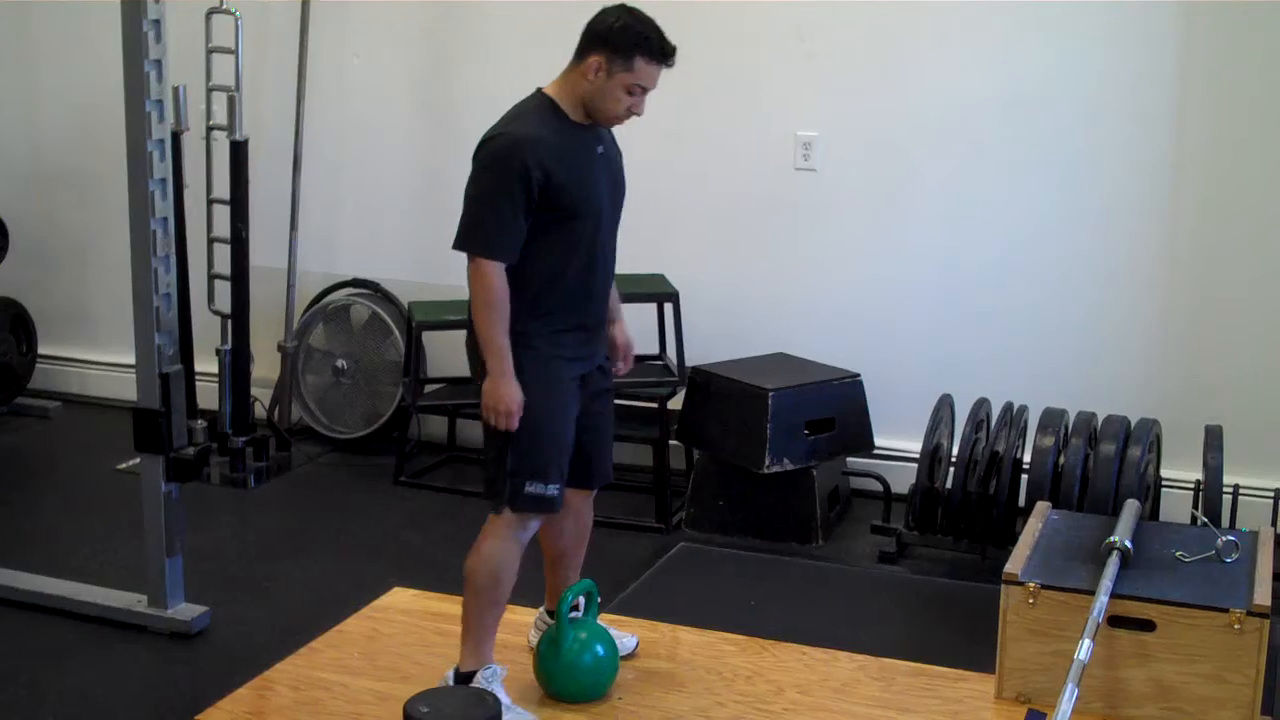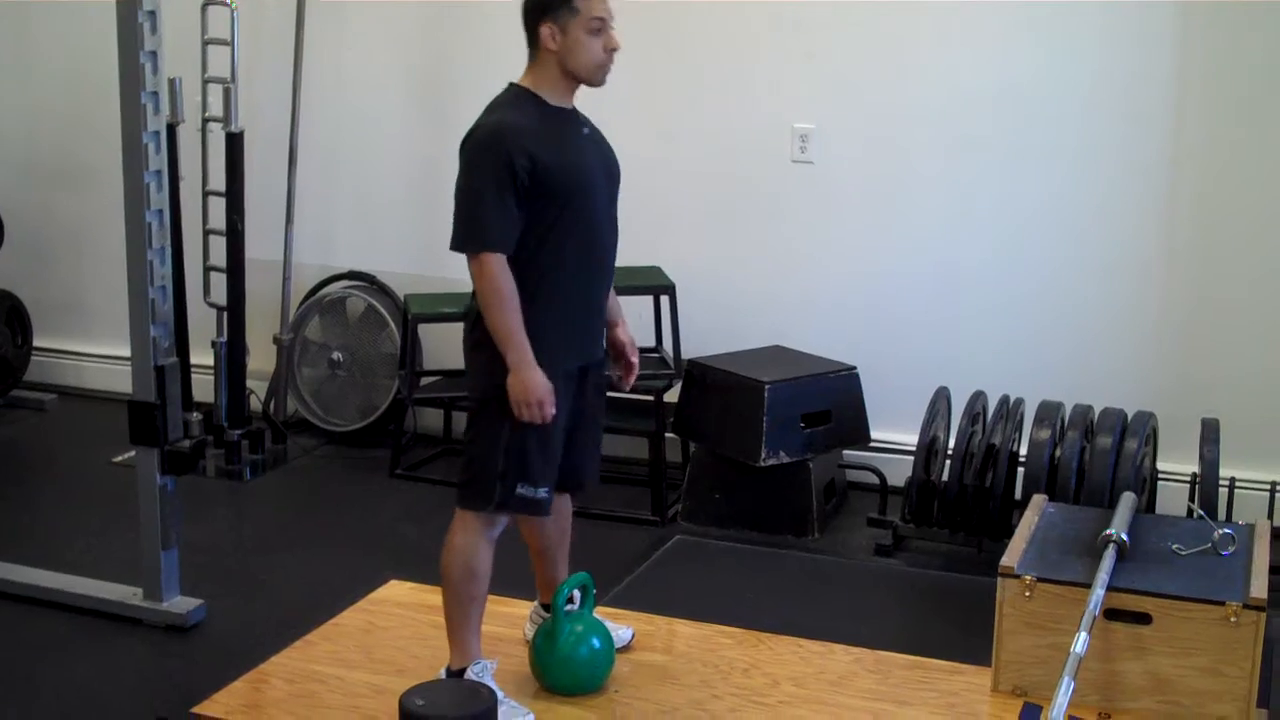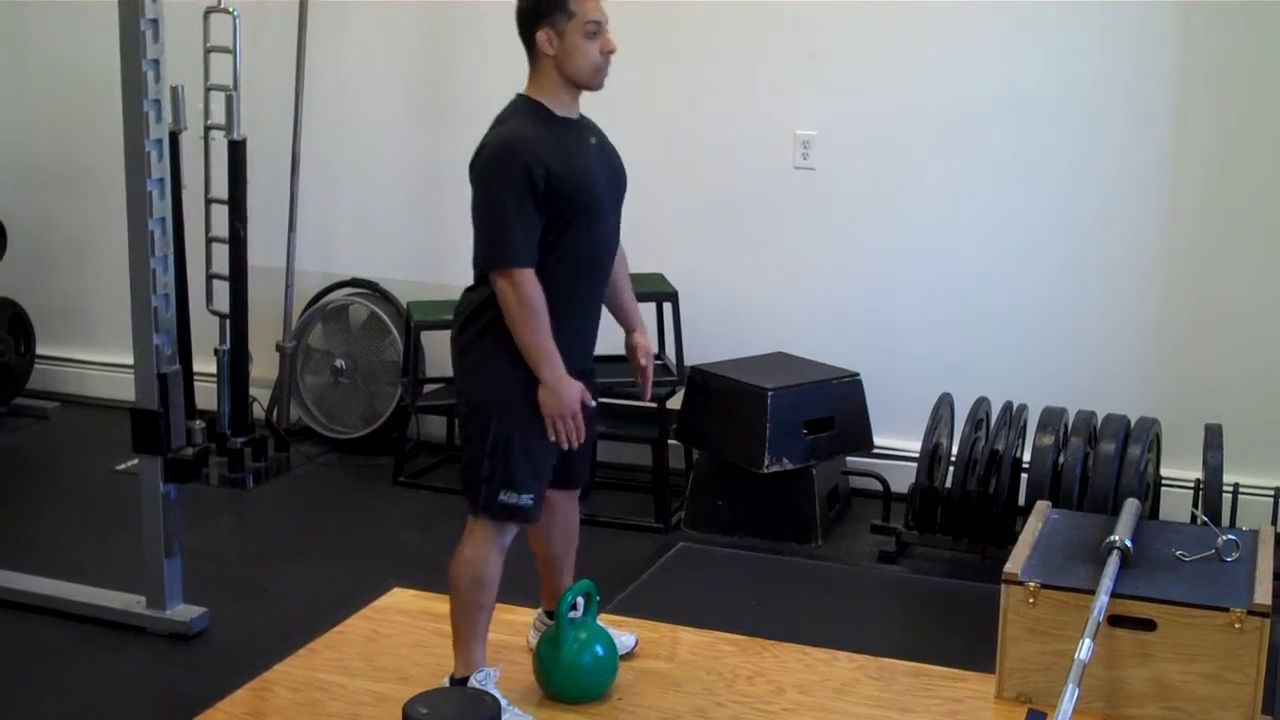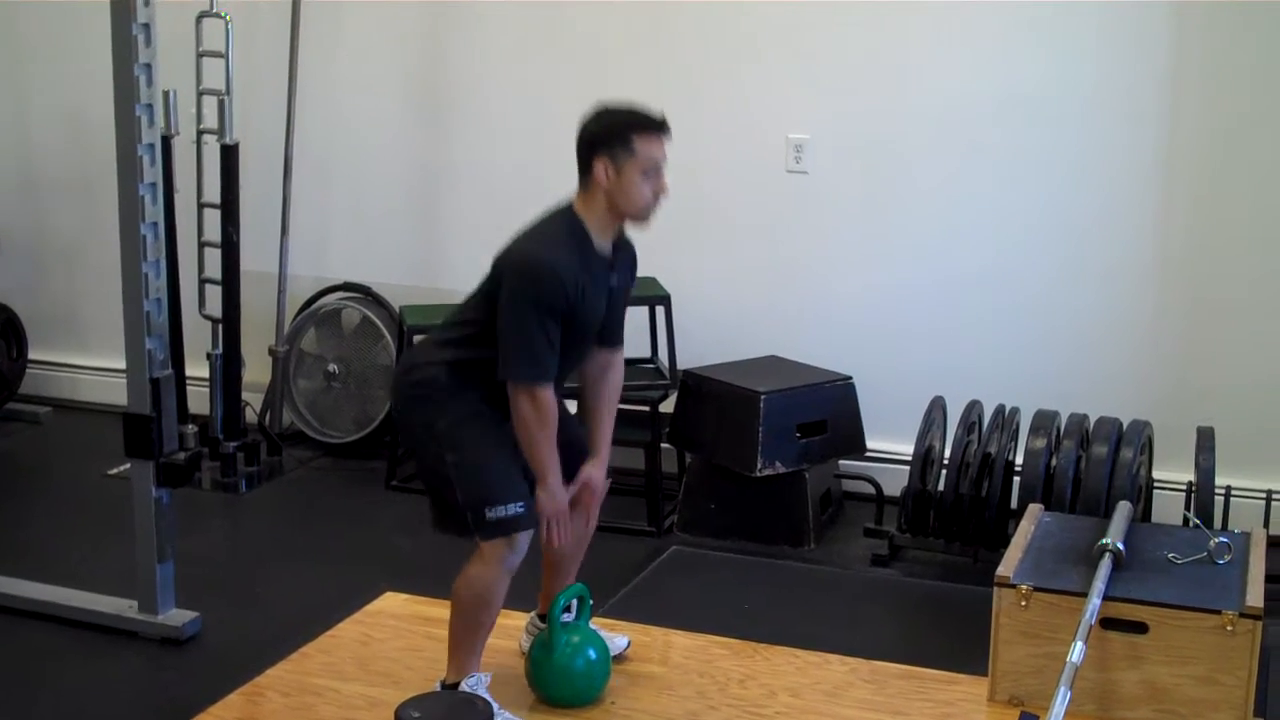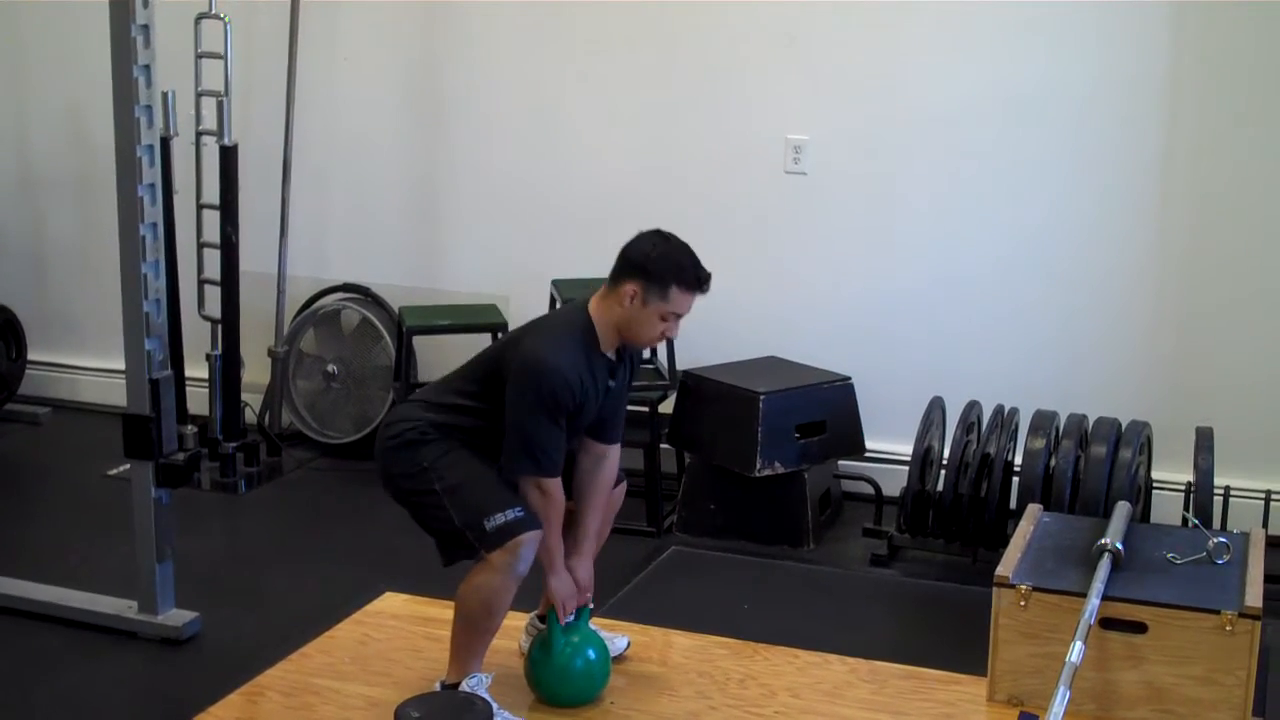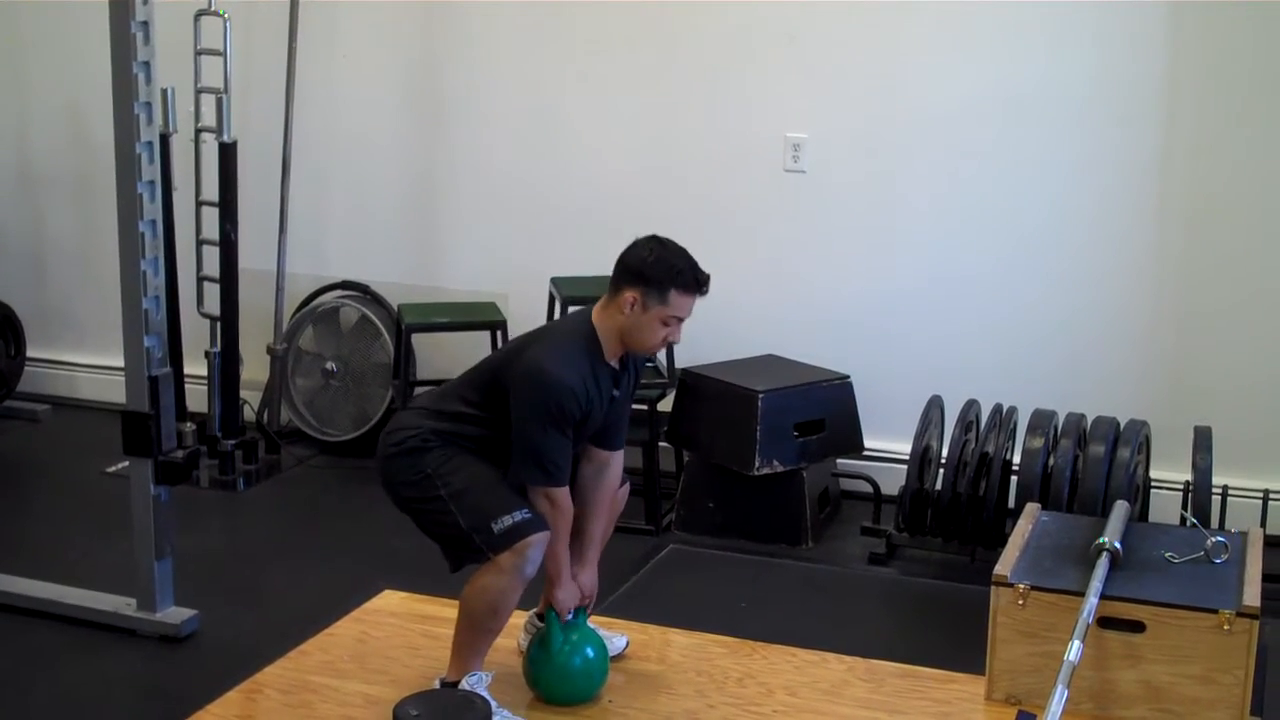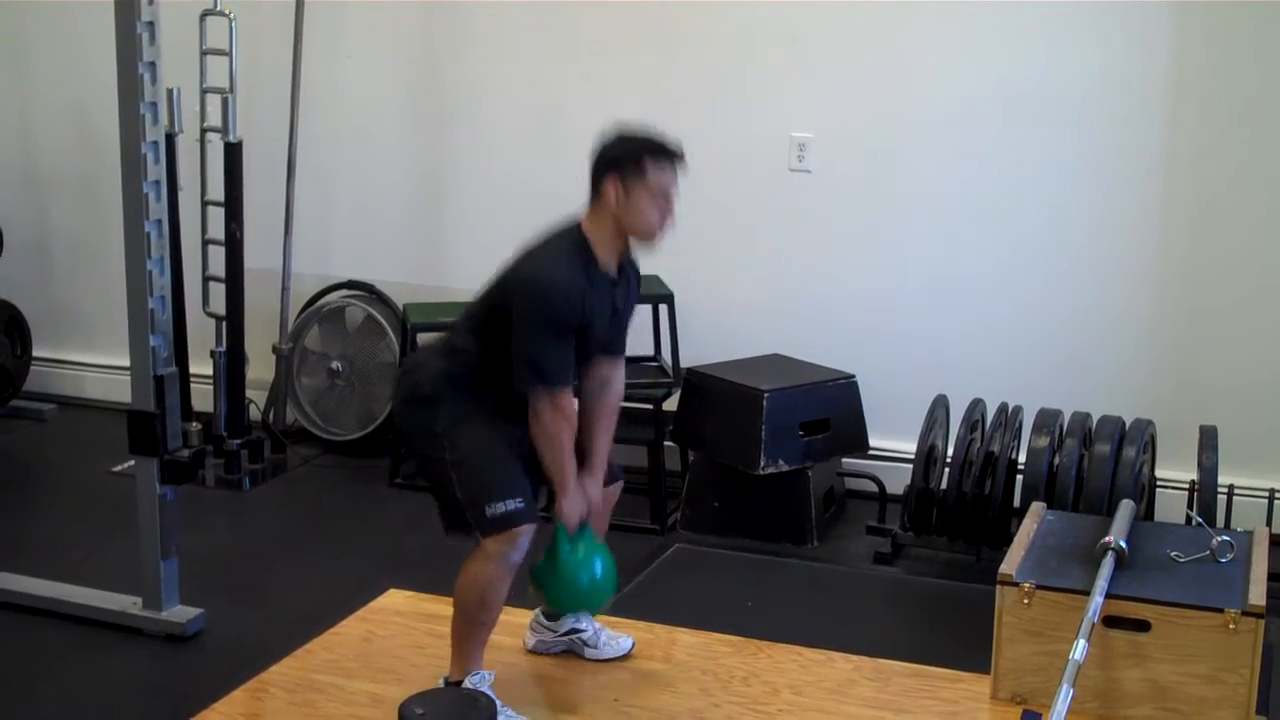
dt=0.4s
person 1, frame 1
left shoulder: (598, 136)
right shoulder: (519, 144)
right elbow: (487, 264)
left wrist: (614, 318)
right wrist: (498, 372)
left hip: (583, 349)
right hip: (529, 357)
left knee: (579, 489)
right knee: (521, 510)
left ankle: (558, 618)
person 1, frame 2
left shoulder: (578, 126)
right shoulder: (504, 134)
right elbow: (487, 258)
left wrist: (614, 323)
right wrist: (520, 364)
left hip: (578, 352)
right hip: (526, 359)
left knee: (553, 489)
right knee: (487, 508)
left ankle: (554, 611)
person 1, frame 3
left shoulder: (588, 135)
right shoulder: (514, 146)
left elbow: (604, 245)
right elbow: (512, 274)
left wrist: (634, 327)
right wrist: (551, 377)
left hip: (567, 353)
right hip: (512, 360)
left knee: (561, 490)
right knee: (498, 516)
left ankle: (557, 618)
person 1, frame 4
left shoulder: (617, 255)
right shoulder: (542, 262)
left elbow: (605, 356)
right elbow: (532, 391)
left wrist: (597, 456)
right wrist: (548, 484)
left hip: (506, 393)
right hip: (445, 390)
left knee: (585, 492)
right knee: (510, 531)
left ankle: (550, 622)
person 1, frame 5
left shoulder: (621, 348)
right shoulder: (549, 361)
left elbow: (600, 452)
right elbow: (541, 483)
left wrist: (581, 557)
right wrist: (555, 569)
left hip: (496, 442)
right hip: (423, 445)
left knee: (610, 487)
right knee: (516, 541)
left ankle: (549, 623)
person 1, frame 6
left shoulder: (623, 355)
right shoulder: (553, 372)
left elbow: (603, 462)
right elbow: (550, 495)
left wrist: (586, 564)
right wrist: (561, 578)
left hip: (498, 448)
right hip: (425, 452)
left knee: (615, 490)
right knee: (524, 545)
left ankle: (547, 622)
person 1, frame 7
left shoulder: (622, 271)
right shoulder: (550, 281)
left elbow: (605, 373)
right elbow: (552, 403)
left wrist: (592, 476)
right wrist: (567, 492)
left hip: (507, 397)
right hip: (442, 399)
left knee: (603, 486)
right knee: (512, 529)
left ankle: (558, 618)
